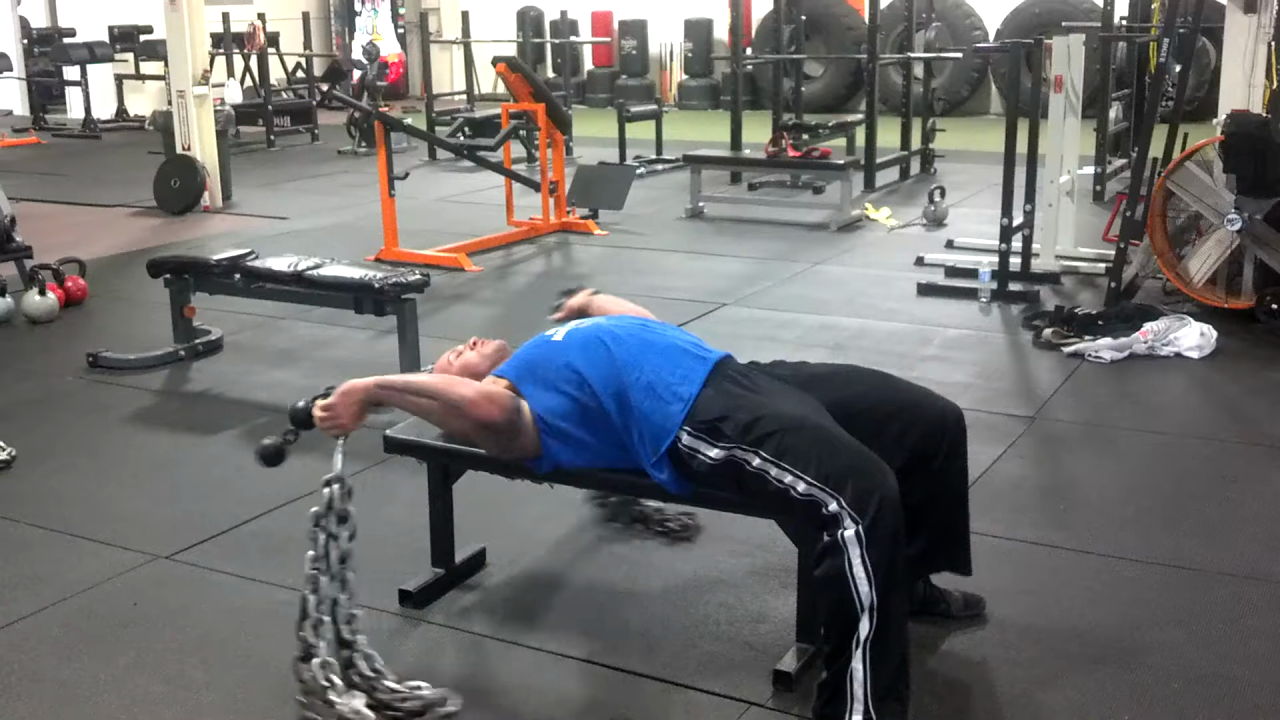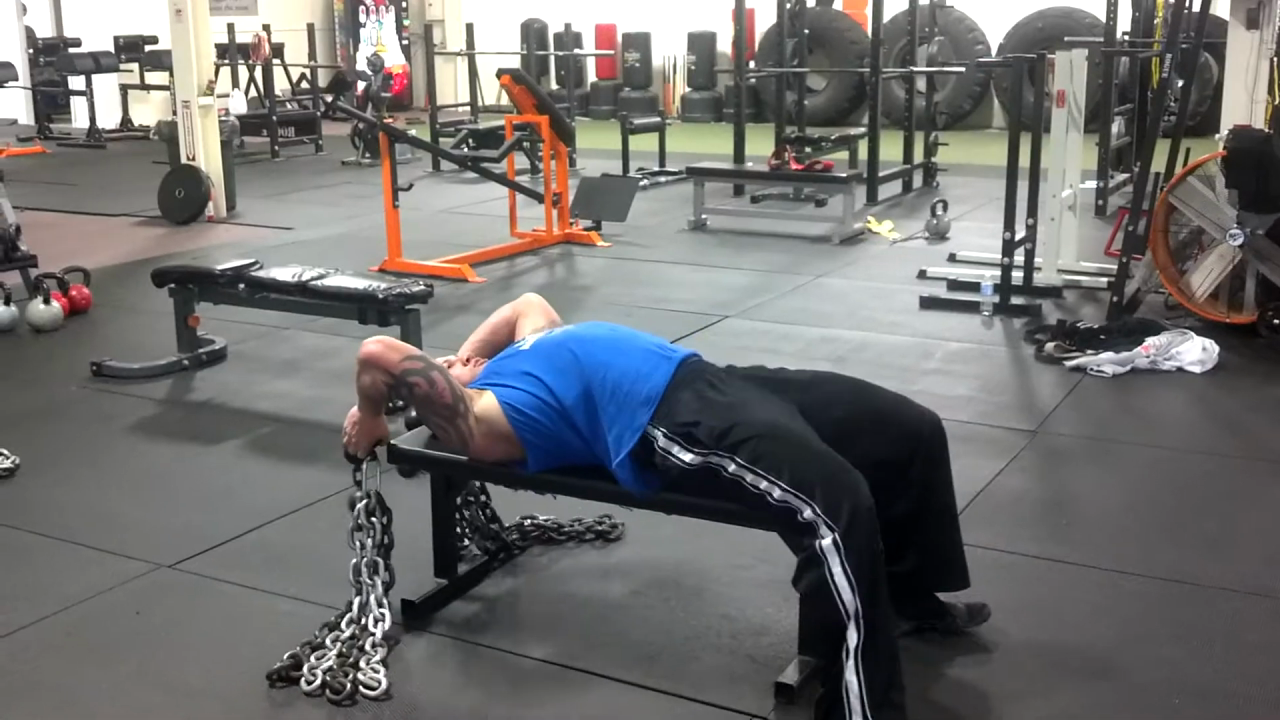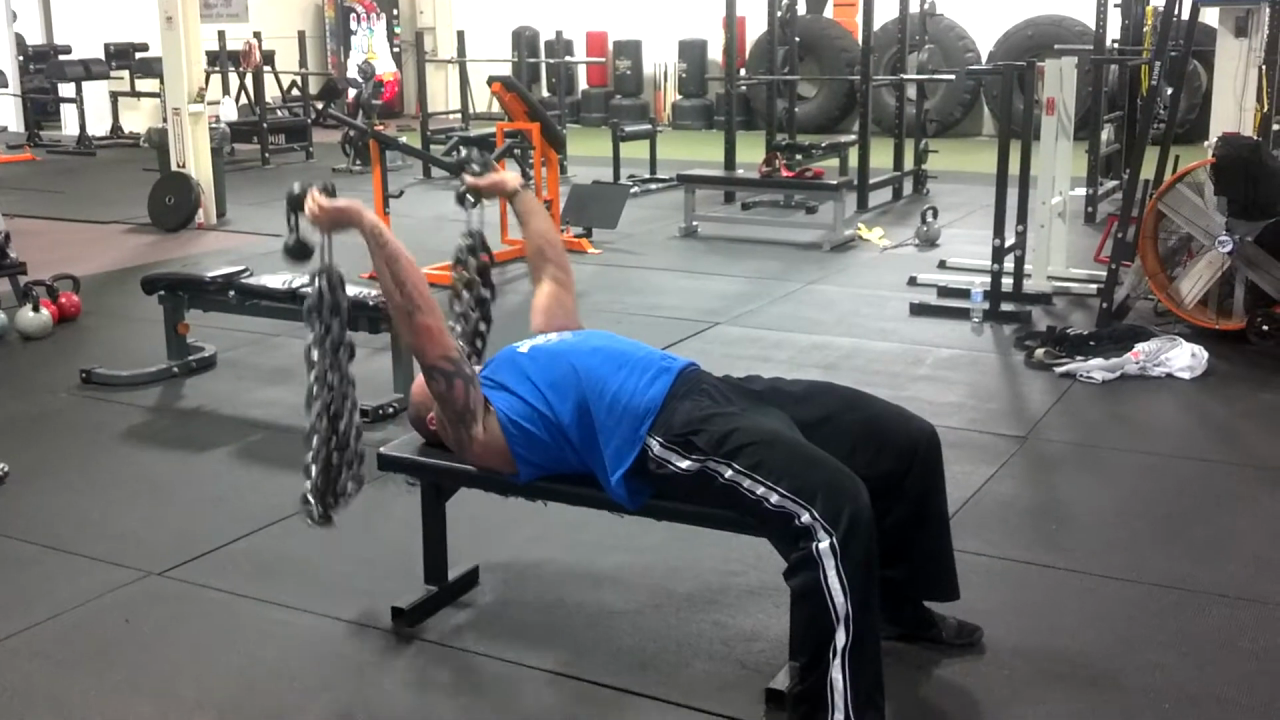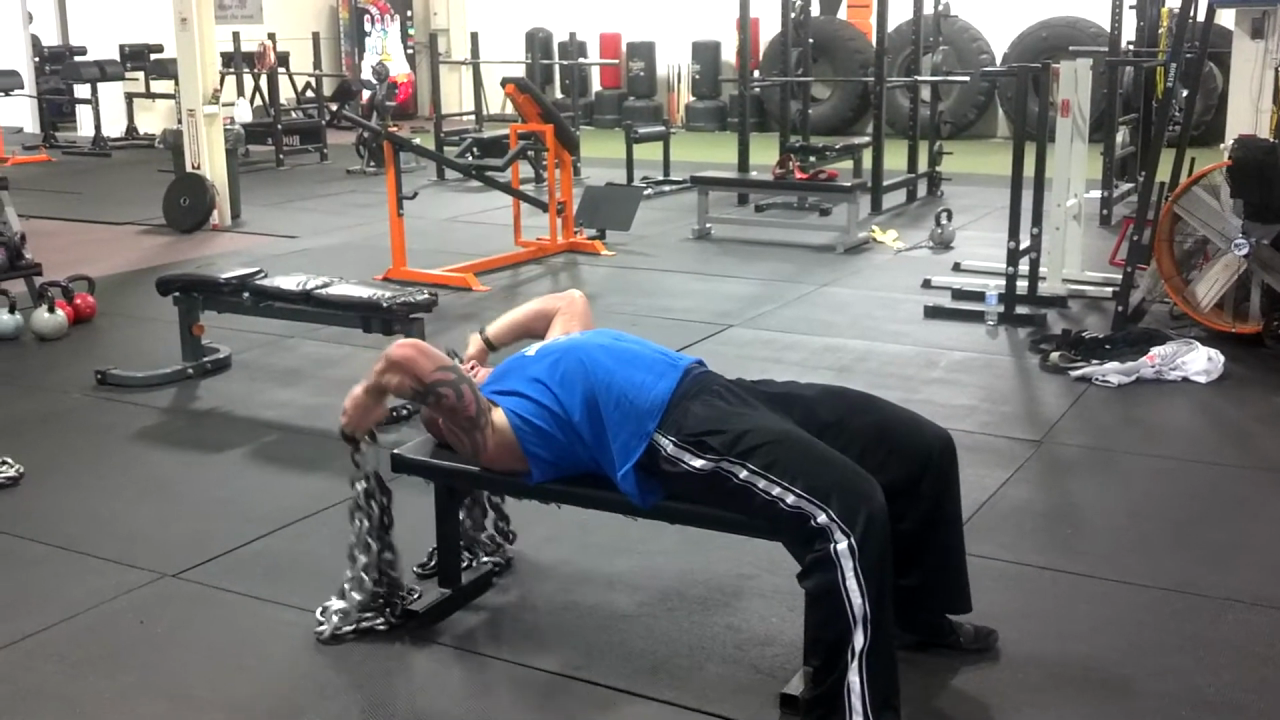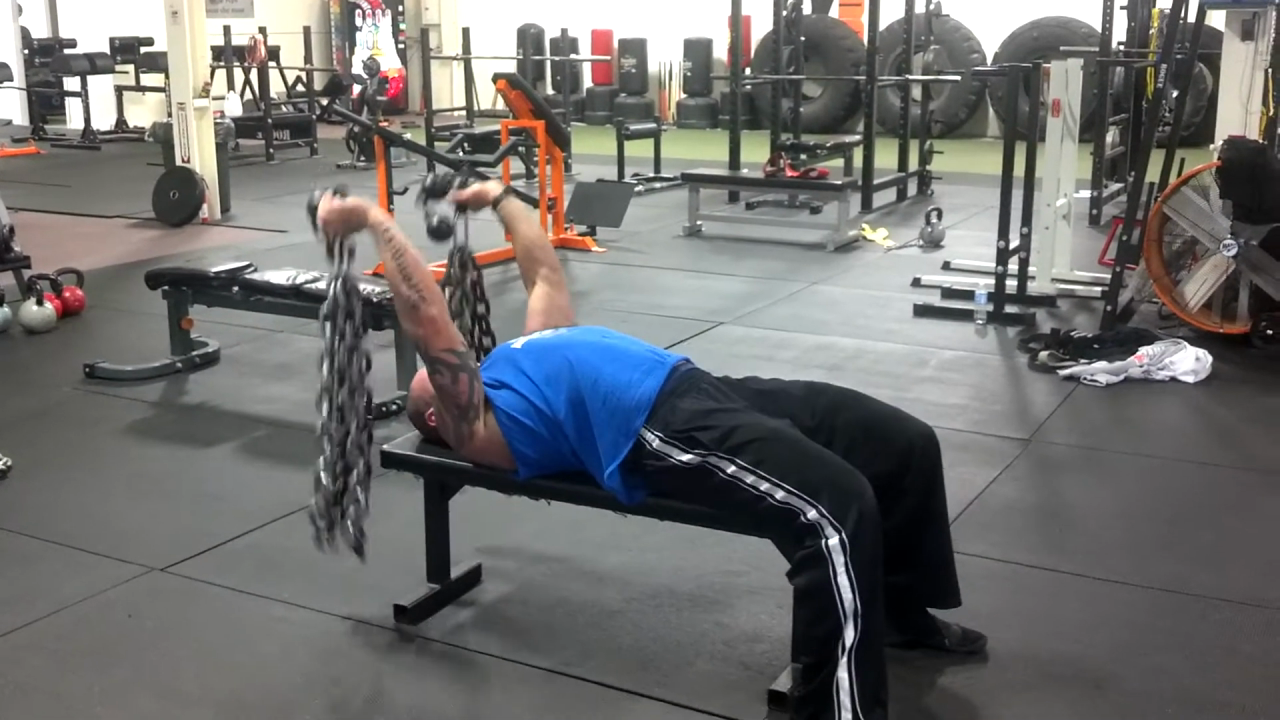
dt=1s
person 1, frame 1
left shoulder: (544, 360)
right shoulder: (498, 406)
left elbow: (652, 333)
right elbow: (487, 410)
left wrist: (600, 303)
left hip: (738, 377)
right hip: (701, 423)
left knee: (933, 422)
right knee: (862, 497)
left ankle: (906, 583)
person 1, frame 2
left shoulder: (523, 361)
right shoulder: (482, 420)
left elbow: (530, 302)
right elbow: (379, 353)
left wrist: (465, 348)
right wrist: (369, 414)
left hip: (713, 379)
right hip: (674, 421)
left knee: (911, 433)
right knee: (836, 505)
left ankle: (909, 596)
person 1, frame 3
left shoulder: (522, 366)
right shoulder: (478, 430)
left elbow: (555, 274)
right elbow: (425, 329)
left wrist: (517, 190)
right wrist: (362, 220)
left hip: (711, 390)
right hip: (668, 433)
left knee: (908, 441)
right knee: (833, 509)
left ankle: (896, 604)
person 1, frame 4
left shoulder: (533, 373)
right shoulder: (490, 431)
left elbow: (570, 300)
right elbow: (412, 356)
left wrist: (485, 336)
right wrist: (369, 393)
left hip: (715, 389)
right hip: (677, 434)
left knee: (923, 450)
right knee: (849, 515)
left ankle: (915, 612)
person 1, frame 5
left shoulder: (528, 357)
right shoulder: (478, 426)
left elbow: (545, 274)
right elbow: (428, 319)
left wrist: (502, 196)
right wrist: (369, 215)
left hip: (703, 388)
right hip: (664, 431)
left knee: (906, 446)
right knee: (838, 508)
left ankle: (901, 609)
